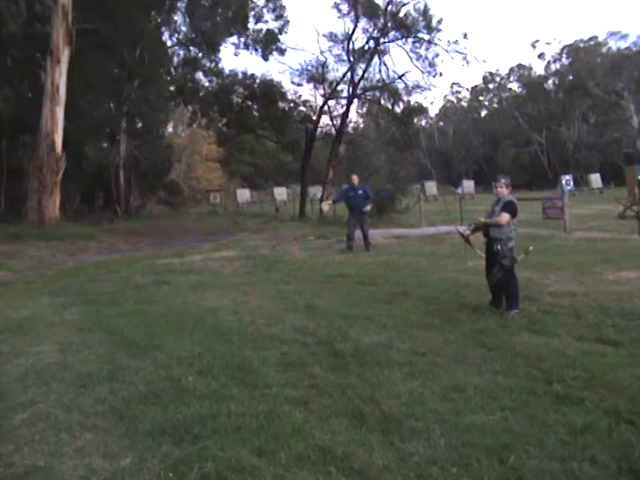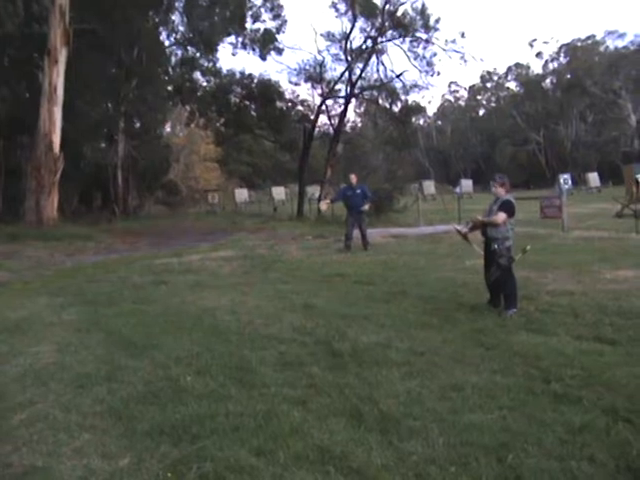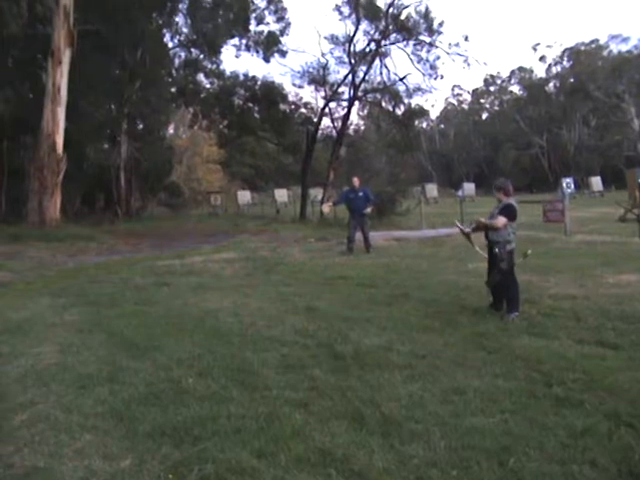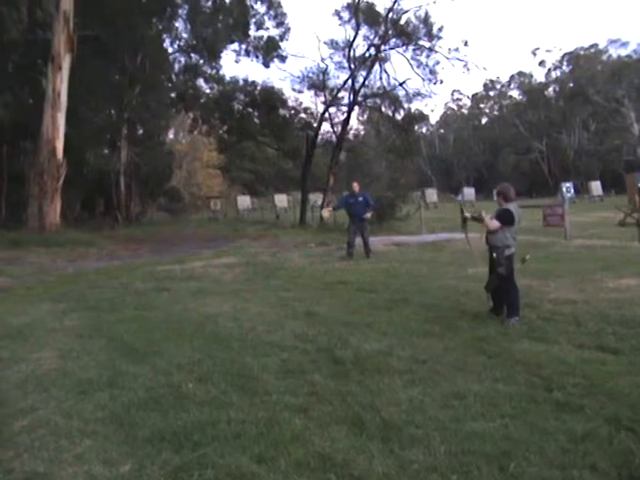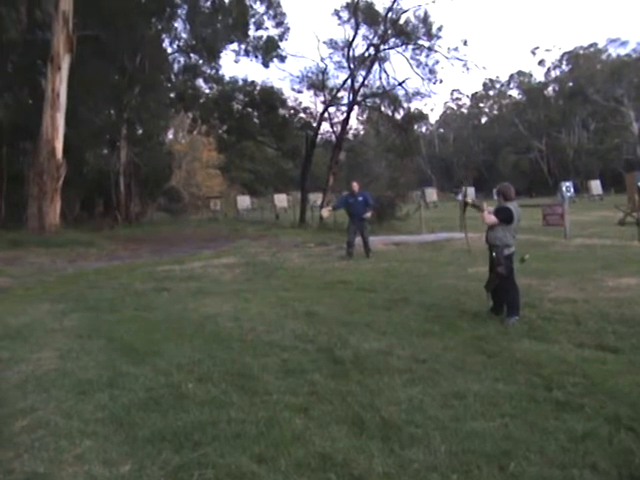
dt=0.3s
person 1, frame 1
left shoulder: (510, 203)
right shoulder: (496, 202)
left elbow: (502, 220)
right elbow: (488, 222)
left wrist: (485, 221)
right wrist: (473, 230)
left hip: (504, 245)
right hip: (492, 243)
left knee: (507, 276)
right knee: (492, 274)
left ankle: (513, 307)
right ankle: (496, 302)
person 1, frame 2
left shoulder: (508, 202)
right shoulder: (496, 201)
left elbow: (498, 220)
right elbow: (487, 221)
left wrist: (482, 220)
right wrist: (471, 227)
left hip: (502, 244)
right hip: (490, 242)
left knee: (505, 275)
right knee: (490, 274)
left ankle: (511, 306)
right ankle: (495, 301)
person 1, frame 3
left shoulder: (509, 206)
right shoulder: (503, 205)
left elbow: (498, 223)
right elbow: (492, 222)
left wrist: (483, 222)
right wrist: (475, 228)
left hip: (504, 248)
right hip: (495, 246)
left knee: (508, 278)
right knee: (494, 277)
left ankle: (513, 309)
right ankle: (497, 304)
person 1, frame 4
left shoulder: (507, 211)
right shoulder: (505, 210)
left elbow: (491, 225)
right elbow: (492, 221)
left wrist: (484, 218)
left hip: (504, 252)
right hip: (497, 251)
left knee: (507, 282)
right knee: (495, 281)
left ankle: (513, 314)
right ankle: (497, 309)
person 1, frame 5
left shoulder: (506, 210)
right shoulder: (507, 208)
left elbow: (488, 220)
right elbow: (492, 211)
left wrist: (485, 211)
left hip: (503, 251)
right hip: (498, 250)
left knee: (507, 282)
right knee: (496, 281)
left ankle: (513, 313)
right ankle: (497, 308)
